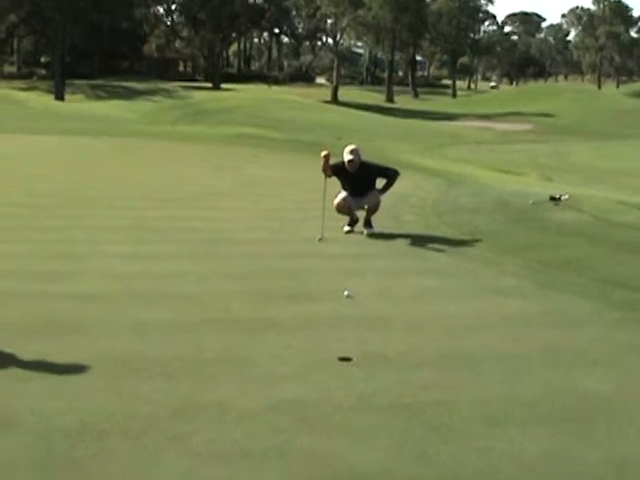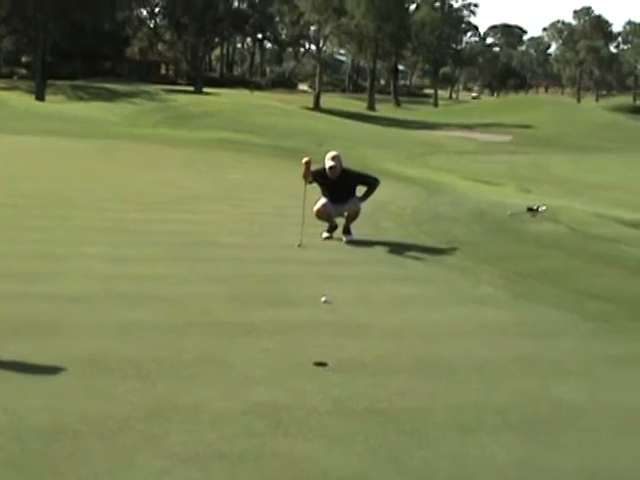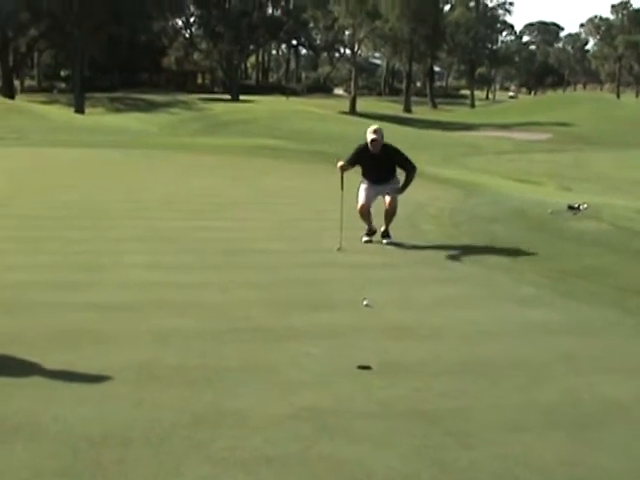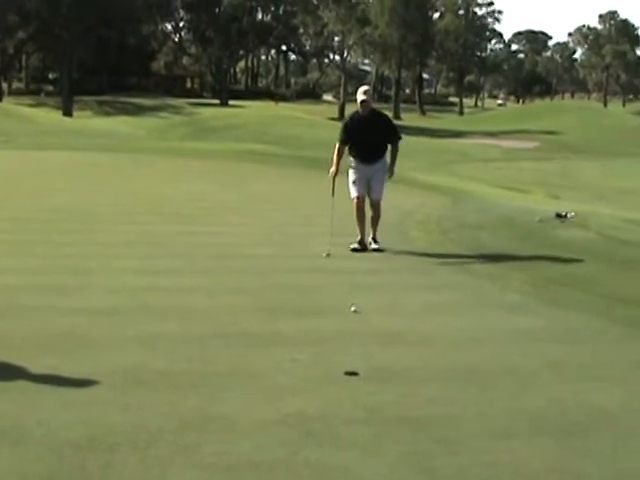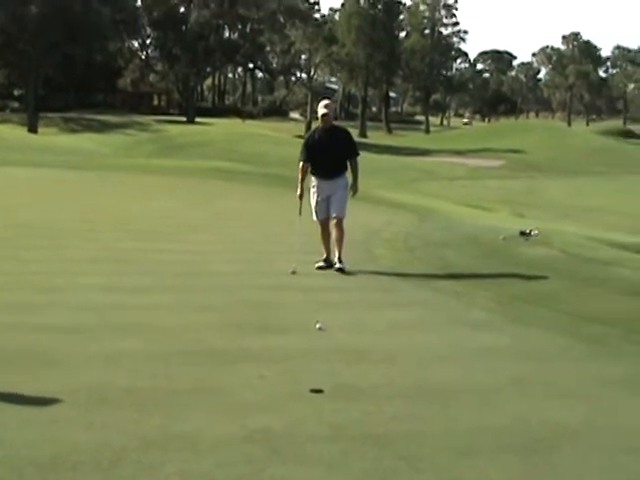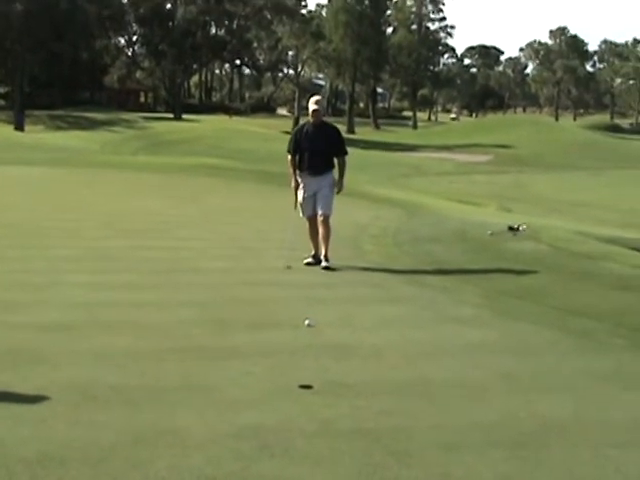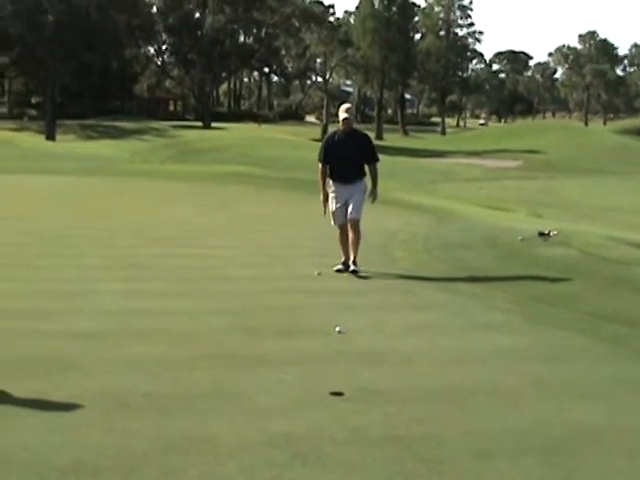
dt=0.5s
person 1, frame 1
left shoulder: (369, 168)
right shoulder: (340, 167)
left elbow: (394, 173)
right elbow: (326, 172)
left wrist: (382, 191)
right wrist: (325, 161)
left hip: (367, 196)
right hip: (350, 196)
left knee: (375, 200)
right knee: (338, 204)
left ankle: (368, 220)
right ankle: (353, 218)
person 1, frame 2
left shoulder: (350, 175)
right shoulder: (321, 173)
left elbow: (375, 181)
right elbow: (308, 178)
left wrist: (362, 198)
right wrist: (307, 167)
left hip: (347, 203)
right hip: (330, 202)
left knee: (355, 207)
right knee: (318, 210)
left ankle: (347, 227)
right ankle: (332, 225)
person 1, frame 3
left shoulder: (392, 151)
right shoulder: (361, 150)
left elbow: (412, 169)
right elbow: (347, 165)
left wrist: (402, 188)
right wrist: (342, 166)
left hip: (389, 183)
right hip: (369, 183)
left knee: (391, 203)
right knee: (362, 207)
left ankle: (385, 230)
right ankle: (370, 228)
person 1, frame 4
left shoulder: (383, 119)
right shoulder: (351, 120)
left elbow: (394, 142)
right elbow: (341, 144)
left wrist: (392, 165)
right wrist: (335, 166)
left hip: (378, 165)
right hip: (357, 165)
left knee: (375, 203)
right knee: (358, 201)
left ankle: (373, 237)
right ankle: (361, 240)
person 1, frame 5
left shoulder: (343, 134)
right shoulder: (311, 137)
left elbow: (353, 159)
right elbow: (304, 163)
left wrist: (355, 181)
right wrist: (300, 185)
left hip: (339, 182)
right hip: (318, 182)
left knee: (337, 220)
right knee: (323, 222)
left ankle: (338, 258)
right ankle: (327, 257)
person 1, frame 6
left shoulder: (332, 131)
right shoulder: (300, 130)
left elbow: (341, 157)
right elbow: (292, 156)
left wrist: (341, 178)
right wrist: (294, 178)
left hip: (326, 179)
right hip: (305, 179)
left knee: (323, 218)
right knee: (310, 219)
left ankle: (325, 256)
right ankle: (315, 253)
person 1, frame 7
left shoulder: (363, 139)
right shoulder: (330, 139)
left elbow: (372, 164)
right elbow: (323, 166)
left wrist: (374, 186)
right wrist: (323, 190)
left hip: (357, 186)
right hip: (336, 187)
left knee: (354, 222)
right knee: (341, 226)
left ankle: (354, 261)
right ankle: (345, 260)
